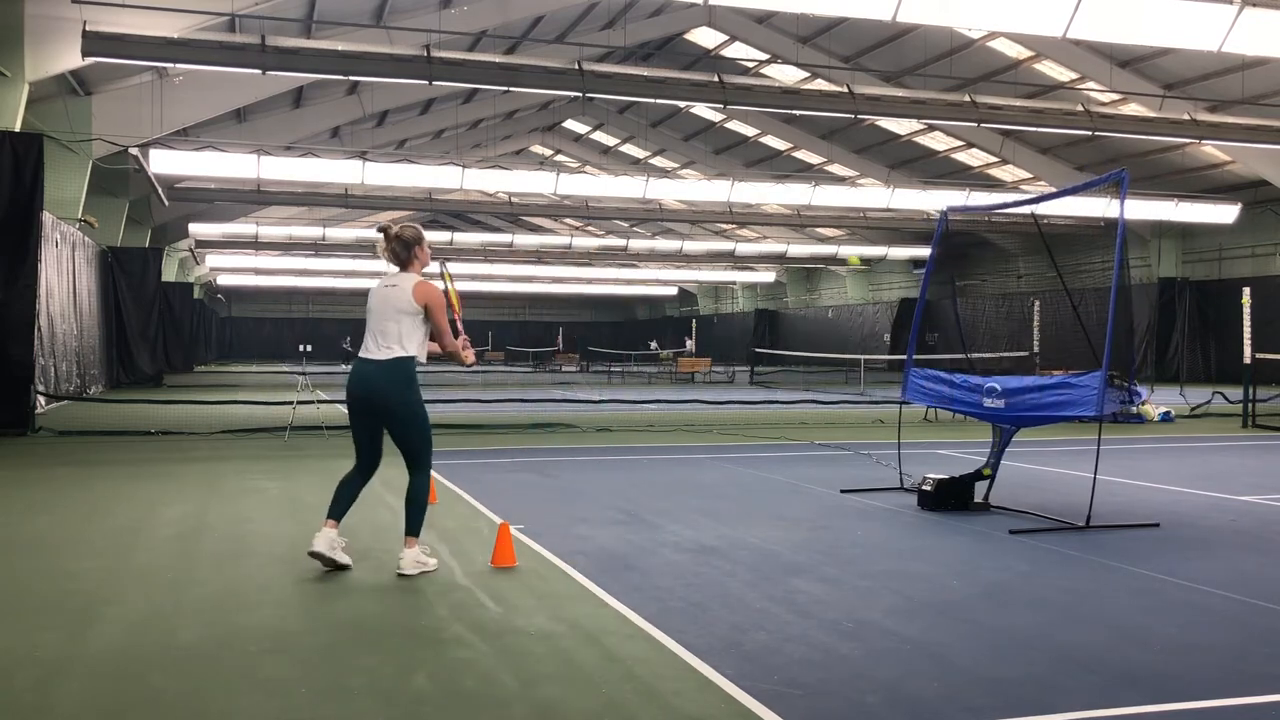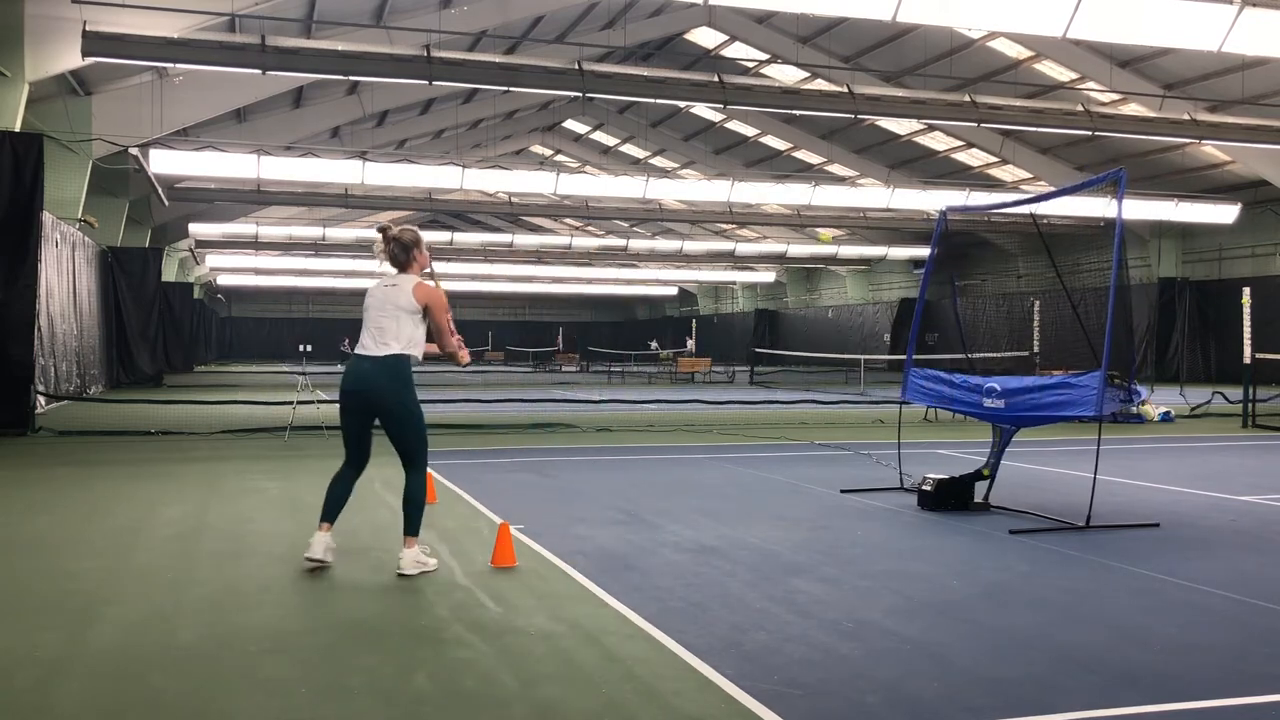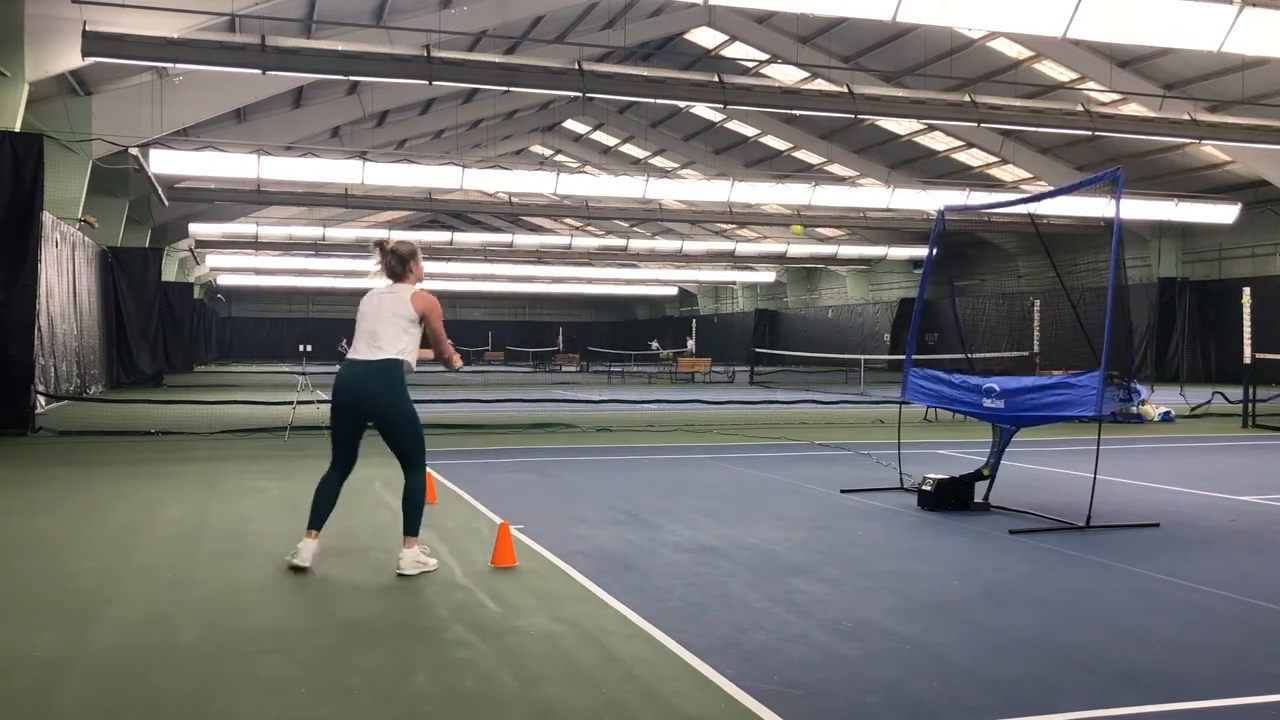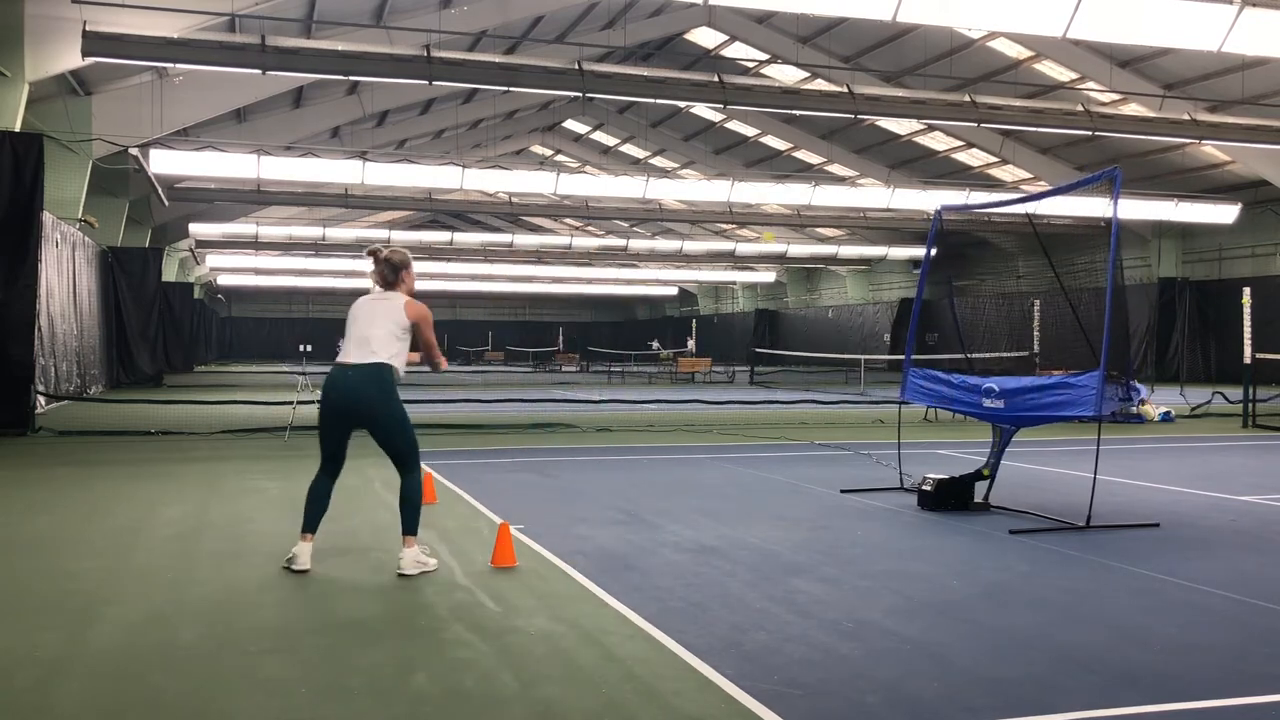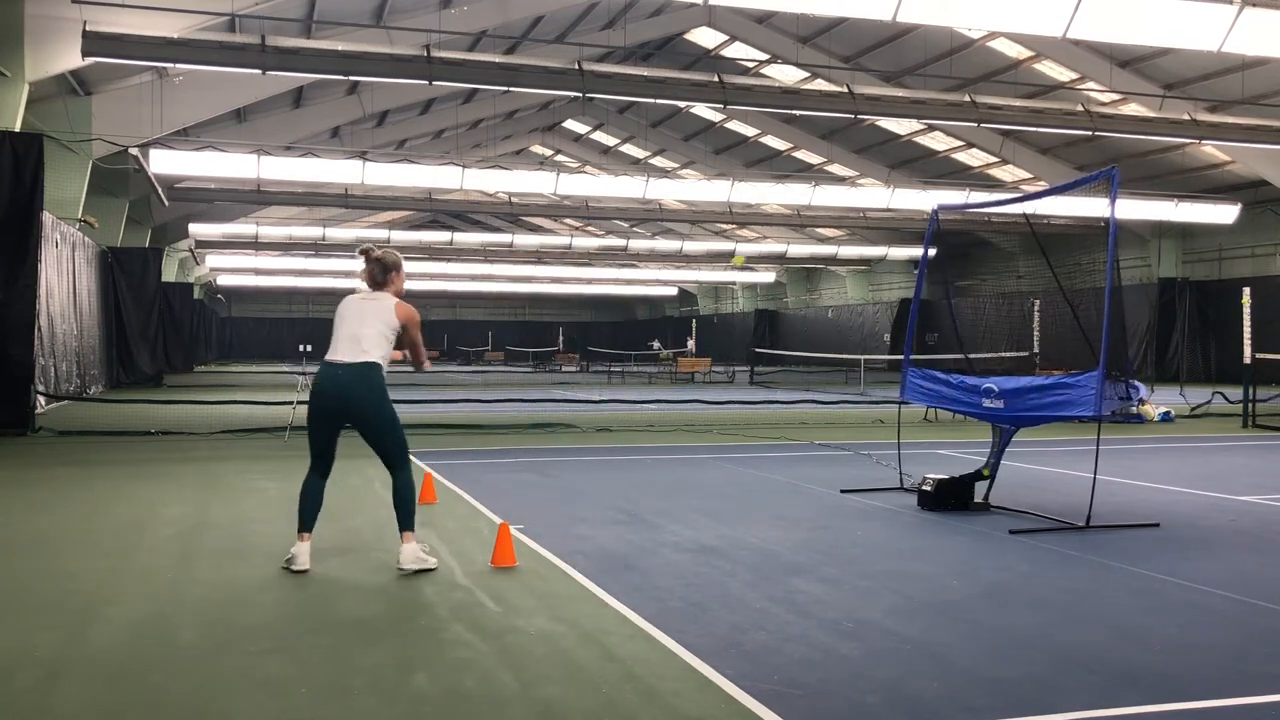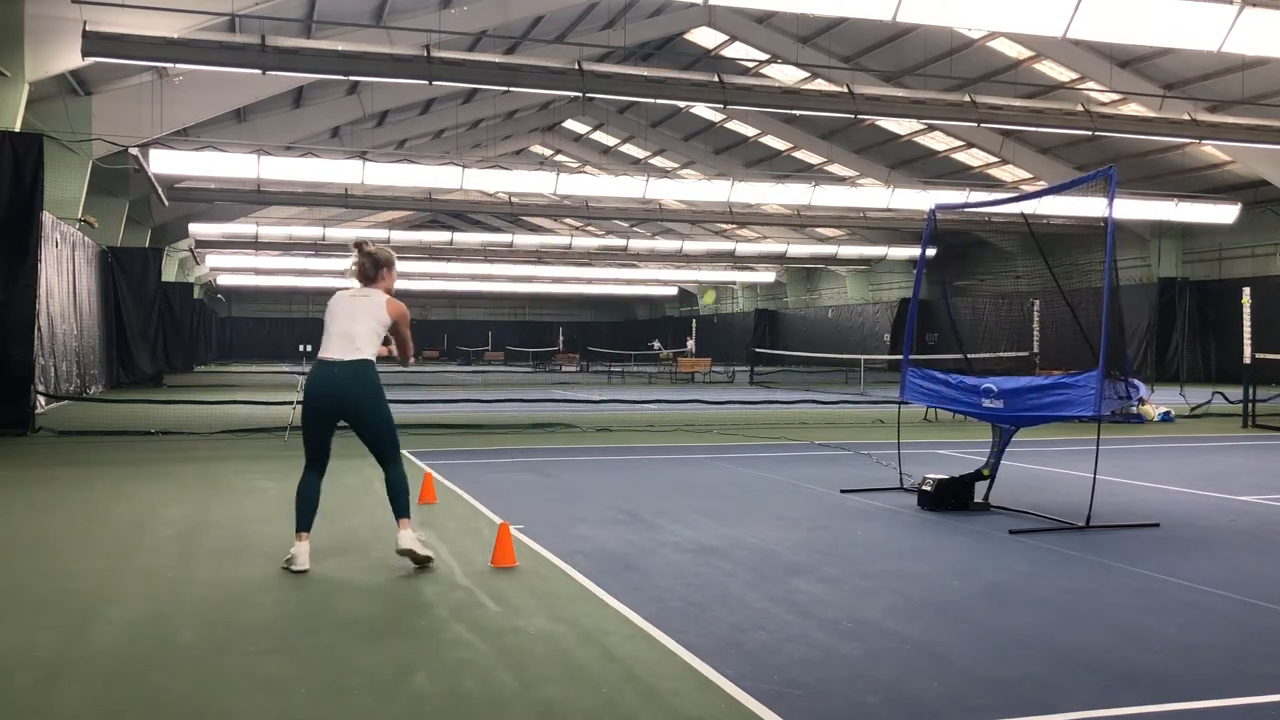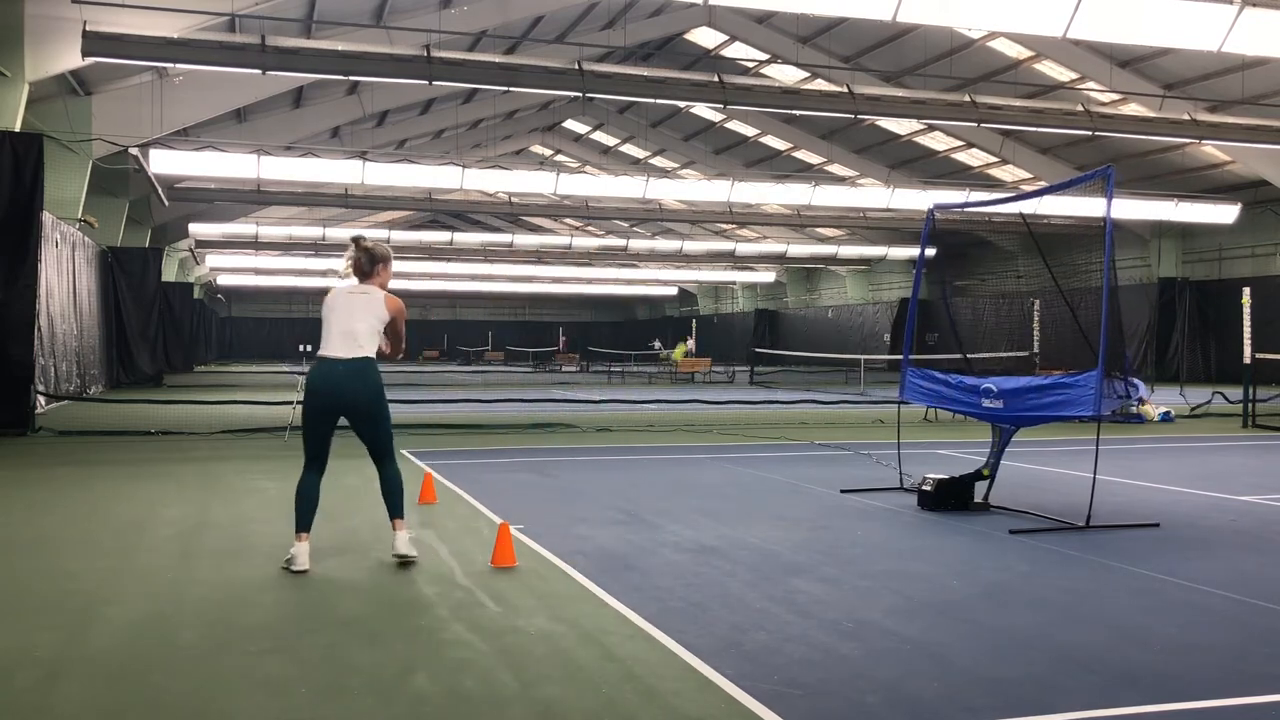
dt=0.1s
person 1, frame 1
left shoulder: (378, 289)
right shoulder: (427, 290)
right elbow: (449, 346)
left wrist: (449, 348)
right wrist: (462, 354)
left hip: (361, 377)
right hip: (396, 381)
left knee: (365, 464)
right knee: (419, 467)
left ankle: (327, 535)
right ankle: (411, 552)
person 1, frame 2
left shoulder: (375, 289)
right shoulder: (427, 292)
right elbow: (449, 346)
left wrist: (441, 348)
right wrist: (458, 354)
left hip: (356, 375)
right hip: (391, 380)
left knee: (353, 462)
right knee: (416, 466)
left ankle: (321, 538)
right ankle: (411, 552)
person 1, frame 3
left shoulder: (370, 297)
right shoulder: (424, 300)
right elbow: (445, 352)
left wrist: (428, 354)
right wrist: (450, 359)
left hip: (348, 380)
right hip: (385, 384)
left knee: (339, 467)
right knee: (415, 468)
left ankle: (307, 545)
right ankle: (411, 552)
person 1, frame 4
left shoulder: (360, 303)
right shoulder: (415, 309)
right elbow: (434, 357)
left wrist: (414, 356)
right wrist: (436, 361)
left hip: (337, 384)
right hip: (375, 388)
left knee: (328, 470)
right knee: (410, 468)
left ankle: (303, 549)
right ankle: (410, 552)
person 1, frame 5
left shoulder: (347, 302)
right shoulder: (404, 311)
right elbow: (420, 359)
right wrist: (419, 361)
left hip: (326, 382)
right hip: (365, 386)
left knee: (318, 468)
right knee: (400, 466)
left ankle: (302, 548)
right ankle: (409, 546)
person 1, frame 6
left shoulder: (336, 299)
right shoulder: (394, 307)
right elbow: (406, 355)
right wrist: (401, 356)
left hip: (320, 380)
right hip: (360, 383)
left knee: (314, 467)
right knee: (391, 461)
left ankle: (301, 548)
right ankle: (405, 534)
person 1, frame 7
left shoulder: (332, 295)
right shoulder: (392, 303)
right elbow: (396, 350)
left hip: (322, 377)
right hip: (363, 380)
left knee: (313, 466)
right knee: (386, 462)
left ankle: (301, 549)
right ankle: (400, 537)
